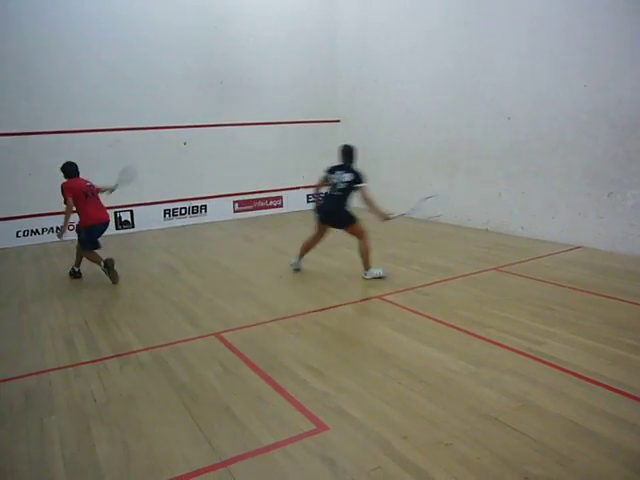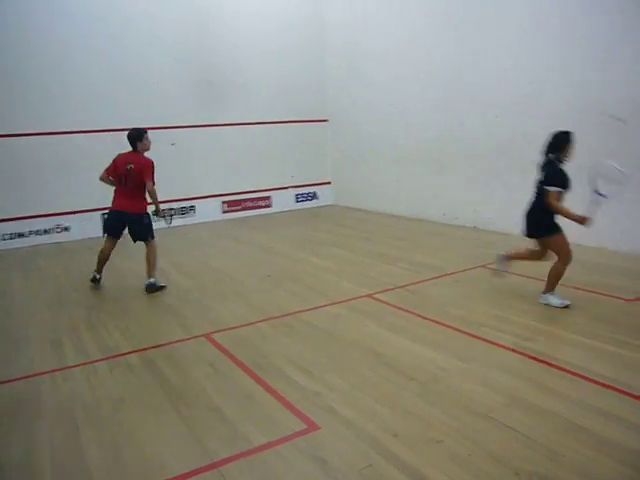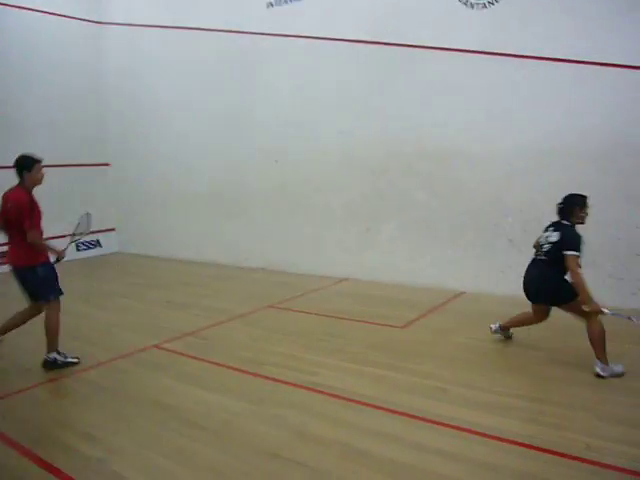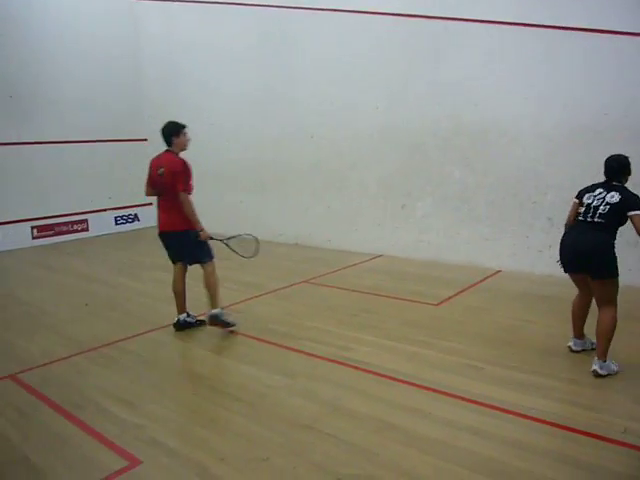
dt=0.7s
person 1, frame 1
left shoulder: (332, 170)
right shoulder: (356, 175)
left elbow: (318, 186)
right elbow: (366, 197)
left wrist: (317, 200)
right wrist: (380, 214)
left hip: (325, 207)
right hip: (337, 210)
left knee: (318, 235)
right knee: (363, 236)
left ankle: (297, 261)
right ankle: (368, 271)
person 1, frame 2
left shoulder: (550, 164)
right shoulder: (556, 172)
right elbow: (553, 204)
right wrist: (576, 218)
left hip: (538, 215)
right hip: (541, 218)
left knee: (541, 254)
right knee: (565, 257)
left ankle: (506, 257)
right ankle: (547, 294)
person 1, frame 3
left shoulder: (553, 227)
right shoulder: (573, 237)
left elbow: (536, 246)
right elbow: (572, 270)
right wrist: (588, 300)
left hip: (531, 278)
right hip: (550, 282)
left knee: (540, 314)
right knee: (592, 315)
left ankle: (500, 327)
right ankle: (603, 366)
person 1, frame 4
left shoulder: (588, 190)
left elbow: (569, 221)
left hip: (570, 243)
right hip: (598, 248)
left knee: (584, 292)
right knee: (607, 305)
left ankle: (578, 340)
right ankle: (601, 362)
person 2, frame 1
left shoulder: (66, 185)
right shoulder: (87, 183)
left elbow: (70, 204)
right elbow: (100, 189)
left wrist: (64, 226)
right wrist: (108, 189)
left hip: (89, 222)
right hip: (104, 219)
left knee: (87, 250)
right knee: (83, 243)
left ankle: (104, 263)
right ankle: (76, 269)
person 2, frame 2
left shoulder: (119, 158)
right shoulder: (147, 163)
left elbow: (103, 177)
right elbow: (149, 187)
right wrist: (157, 206)
left hip: (117, 209)
right hip: (137, 211)
left knee: (109, 244)
right knee: (150, 243)
left ankle: (97, 275)
right ankle: (151, 281)
person 2, frame 3
right shoulder: (27, 200)
right elbow: (32, 237)
right wrist: (54, 250)
left hip: (19, 261)
right hip: (33, 262)
left knee: (35, 307)
right knee: (53, 305)
right ankle: (52, 355)
person 2, frame 4
left shoulder: (155, 162)
right shoulder: (180, 164)
left elbow: (149, 191)
right elbow: (184, 200)
right wrist: (200, 228)
left hip: (165, 227)
right hip: (183, 226)
left knee: (179, 268)
right knee: (208, 265)
left ankle: (182, 317)
right ankle: (216, 312)
